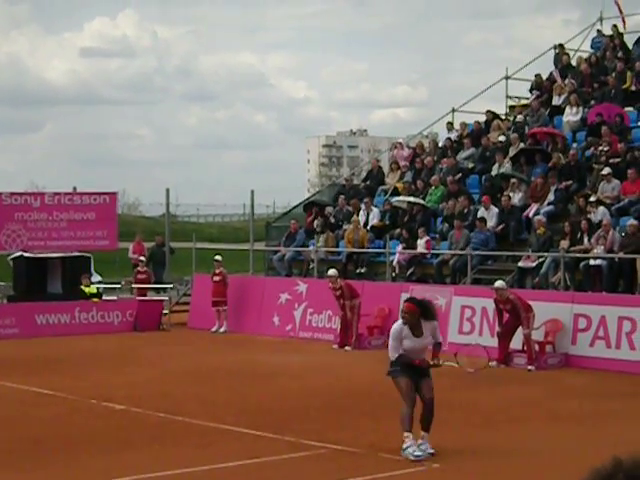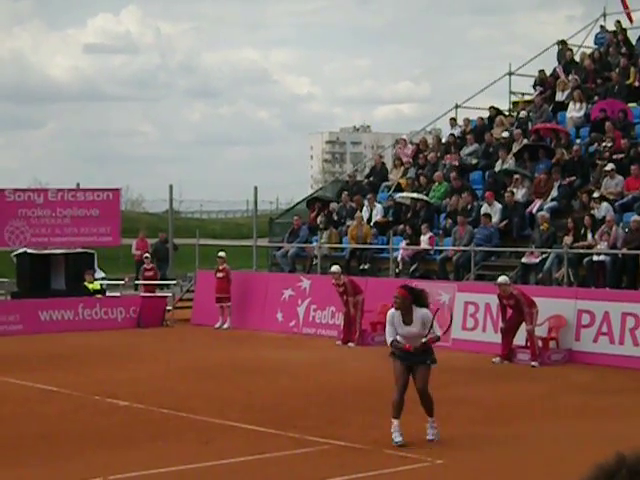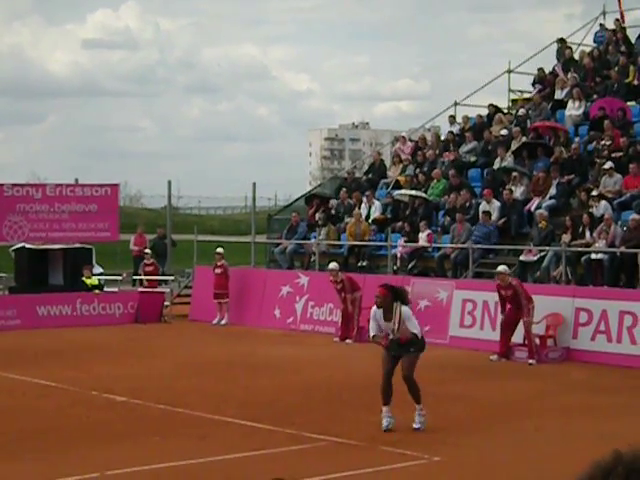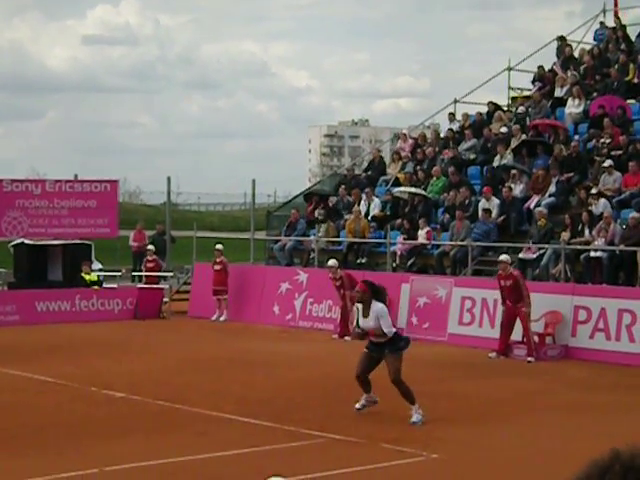
dt=0.3s
person 1, frame 1
left shoulder: (431, 324)
right shoulder: (397, 328)
left elbow: (437, 340)
right elbow: (394, 355)
left wrist: (435, 357)
right wrist: (418, 362)
left hip: (420, 365)
right hip: (401, 366)
left knee: (429, 400)
right knee: (409, 400)
left ankle: (423, 441)
right ankle: (408, 443)
person 1, frame 2
left shoulder: (423, 313)
right shoulder: (392, 314)
left elbow: (436, 335)
right elbow: (391, 340)
left wrist: (425, 344)
right wrist: (407, 347)
left hip: (423, 353)
right hip: (402, 353)
left knee: (422, 389)
right knee: (401, 387)
left ankle: (432, 425)
right ankle: (395, 430)
person 1, frame 3
left shoulder: (404, 310)
right shoulder: (375, 311)
left elbow: (416, 333)
right elbow: (374, 334)
left wrist: (400, 339)
right wrist: (384, 342)
left hip: (410, 343)
right hip: (391, 342)
left knee: (407, 376)
right knee: (386, 376)
left ankle: (419, 411)
right ankle: (387, 415)
person 1, frame 4
left shoulder: (380, 309)
right shoulder: (358, 307)
left elbow: (388, 332)
right elbow: (356, 328)
left wrist: (367, 334)
right wrist: (358, 333)
left hip: (390, 343)
right hip: (374, 344)
left knee: (395, 379)
right knee: (359, 374)
left ankle: (415, 410)
right ankle: (368, 397)
